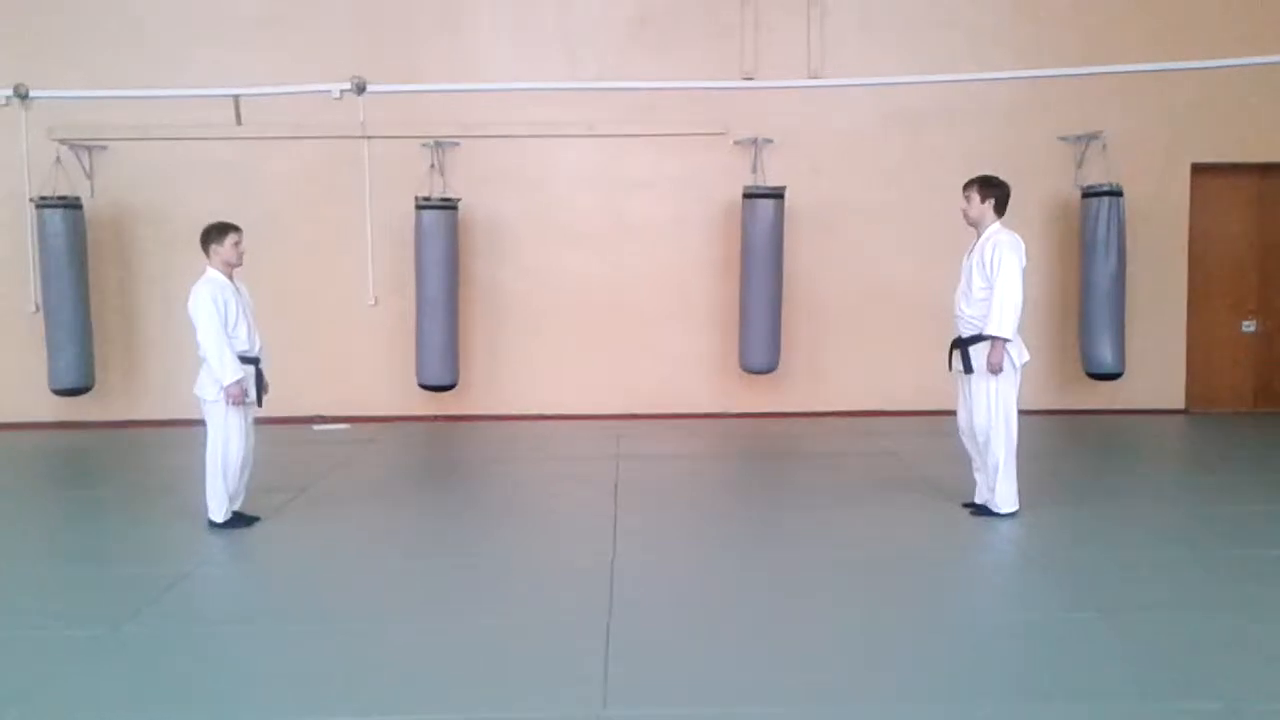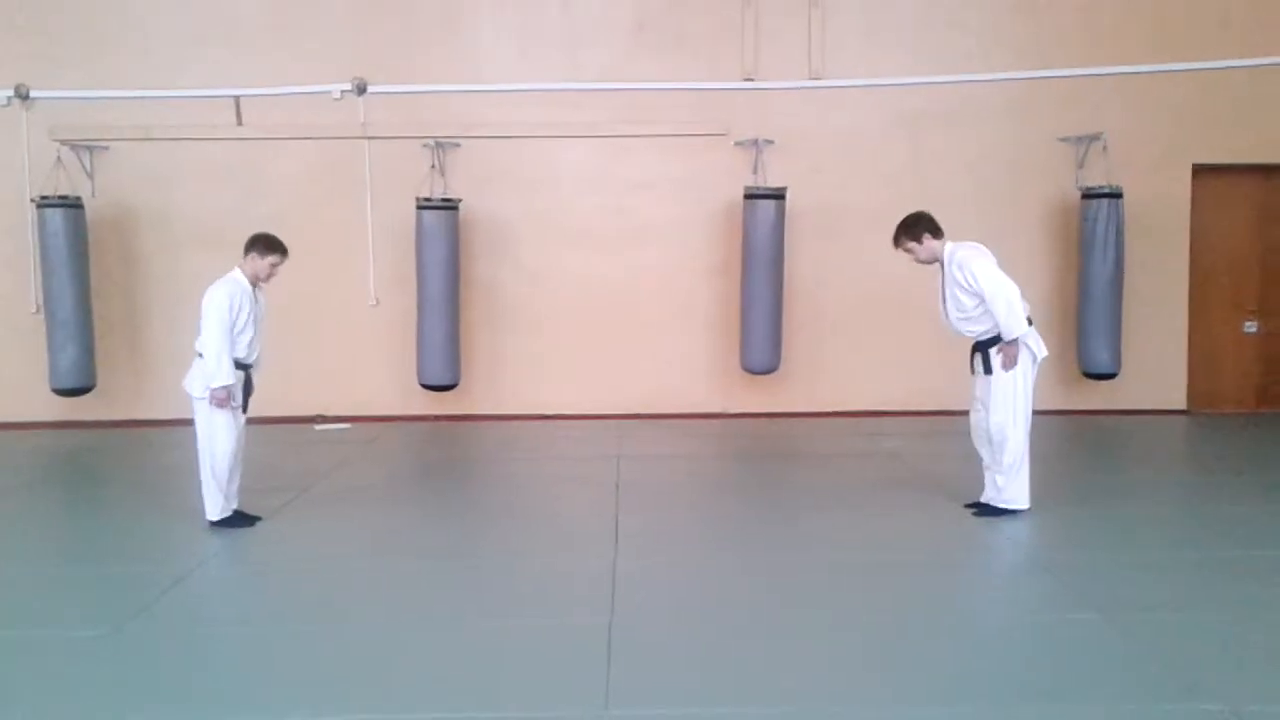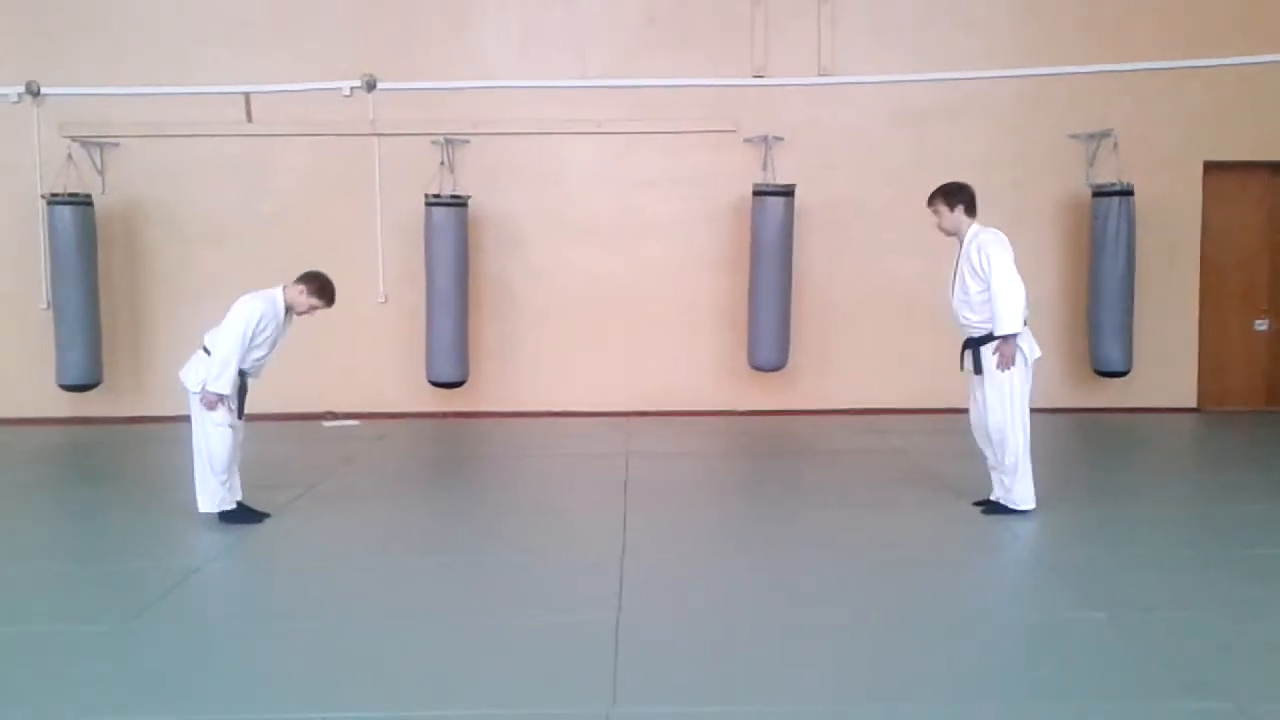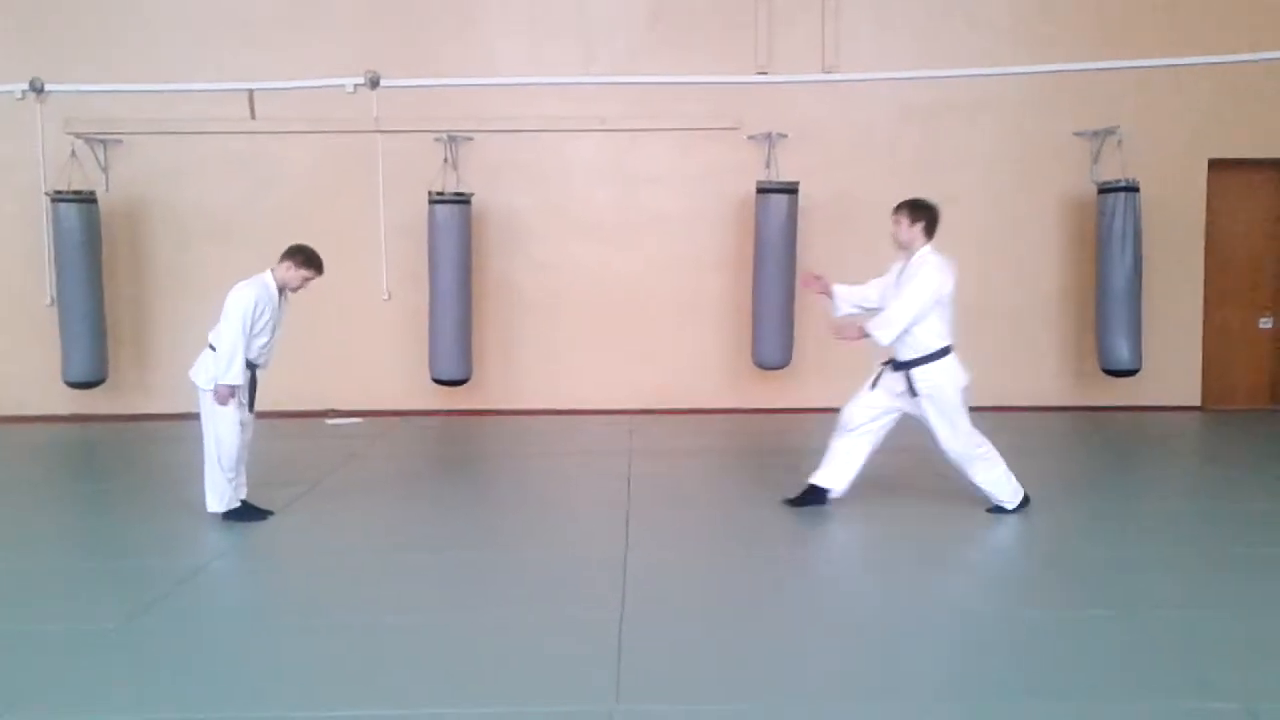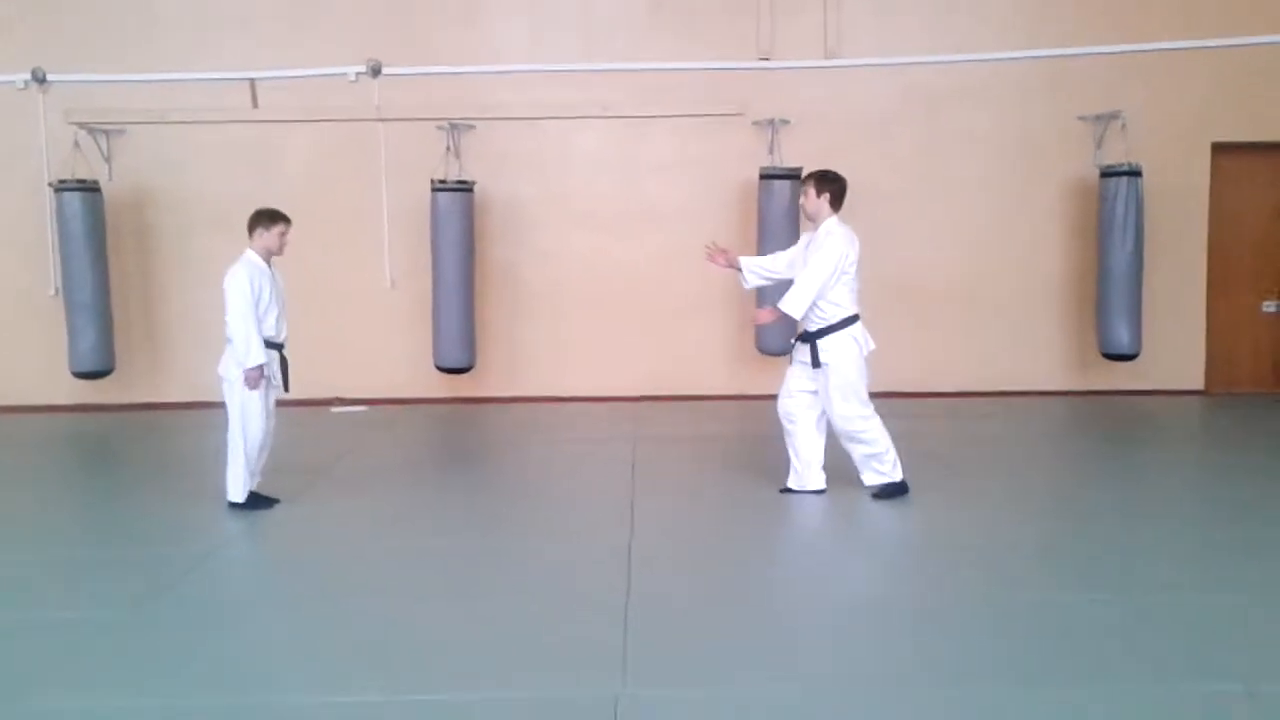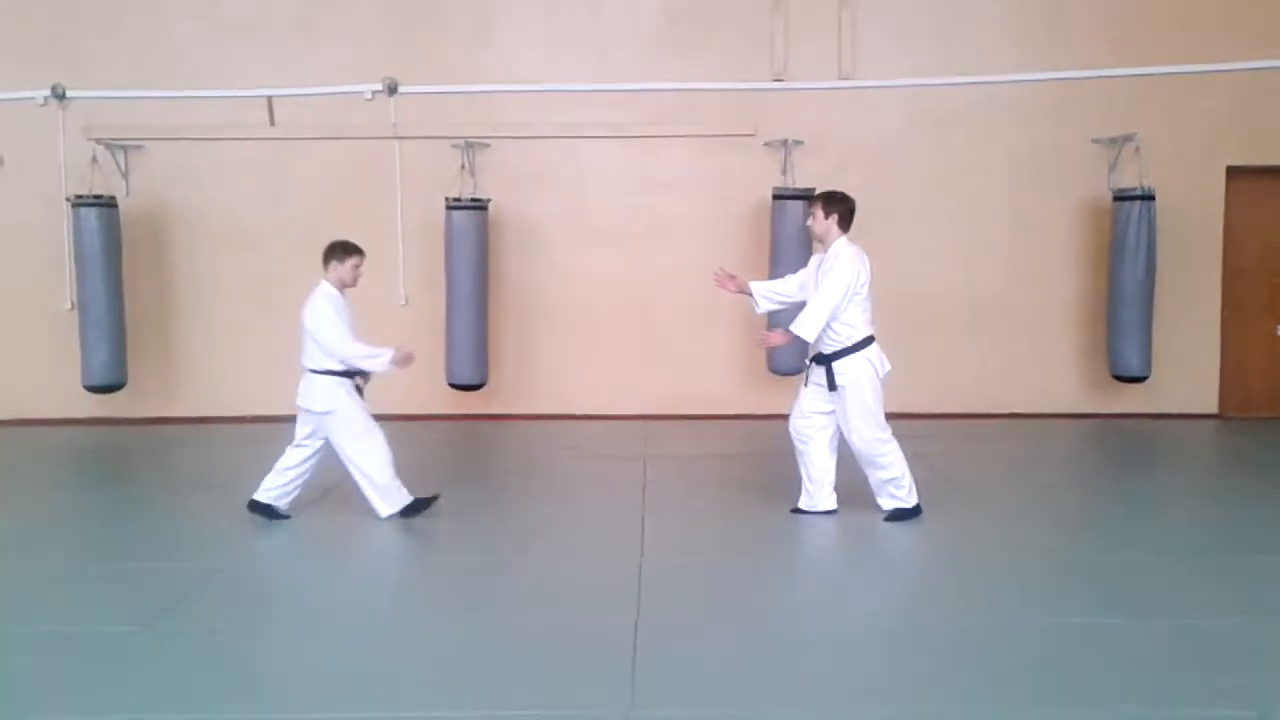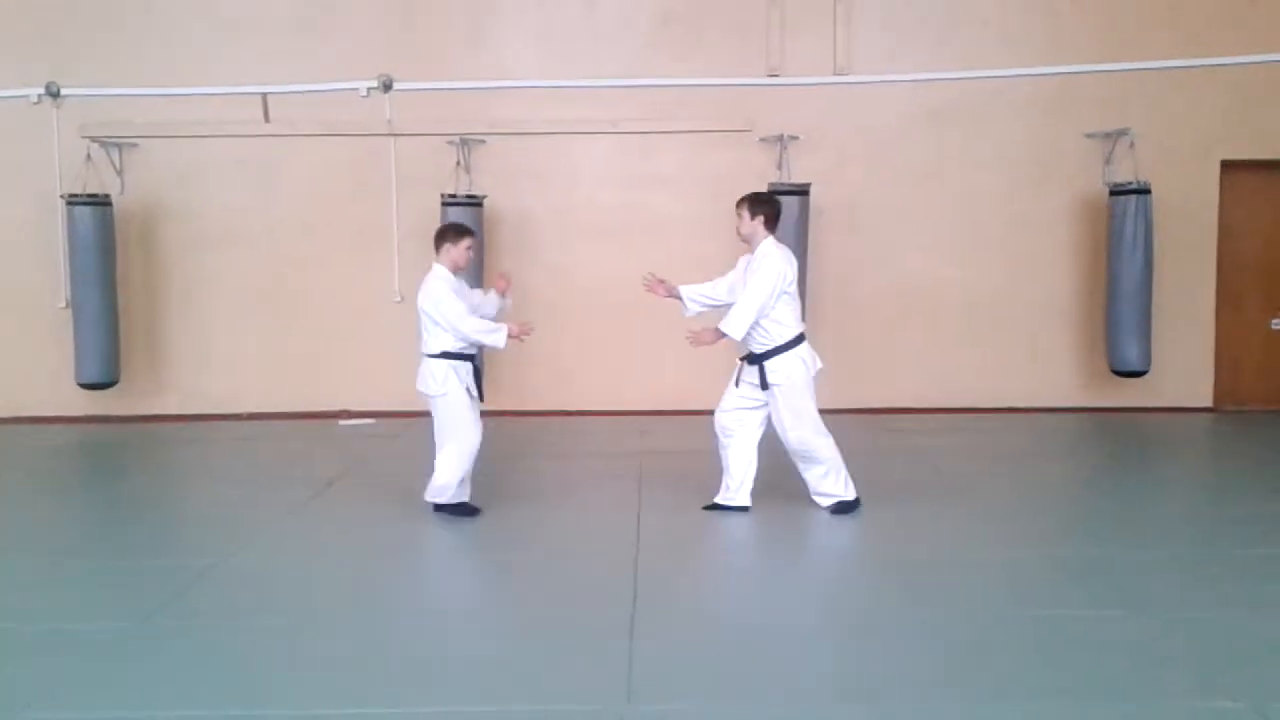
dt=0.7s
person 1, frame 1
left shoulder: (1004, 242)
right shoulder: (980, 245)
left elbow: (1008, 297)
left wrist: (998, 345)
left hip: (991, 349)
right hip: (972, 348)
left knee: (993, 426)
right knee: (971, 425)
left ankle: (1002, 501)
right ankle: (987, 494)
person 1, frame 2
left shoulder: (966, 257)
right shoulder: (950, 264)
left elbow: (1005, 295)
left wrist: (1011, 342)
right wrist: (990, 347)
left hip: (1010, 347)
right hip: (989, 349)
left knee: (1005, 424)
right knee: (983, 423)
left ankle: (1010, 498)
right ankle: (994, 493)
person 1, frame 3
left shoulder: (989, 242)
right shoulder: (968, 247)
left elbow: (1009, 290)
left wrist: (1007, 339)
left hip: (1001, 347)
right hip: (981, 347)
left knee: (1005, 423)
right knee: (984, 424)
left ankle: (1018, 499)
right ankle: (1002, 493)
person 1, frame 4
left shoulder: (936, 267)
right shoulder: (903, 267)
left elbow: (906, 309)
right elbow: (874, 294)
left wrist: (864, 331)
right wrist: (830, 290)
left hip: (933, 372)
right hip: (901, 371)
left knee: (959, 440)
right knee: (856, 417)
left ankle: (1011, 497)
right ankle: (823, 487)
person 1, frame 5
left shoulder: (839, 237)
right shoulder: (812, 239)
left elbow: (813, 281)
right elbow: (781, 264)
left wrist: (778, 312)
right wrist: (734, 263)
left hip: (839, 341)
right hip: (814, 341)
left knee: (850, 414)
right knee: (795, 406)
left ankle: (890, 478)
right ankle: (807, 480)
person 1, frame 6
left shoulder: (850, 258)
right shoulder: (822, 261)
left elbow: (825, 304)
right elbow: (792, 287)
left wrist: (789, 334)
right wrist: (744, 288)
left hip: (853, 363)
right hip: (828, 363)
left knee: (869, 437)
right knee: (807, 426)
left ankle: (904, 501)
right ankle: (818, 500)
person 1, frame 7
left shoulder: (777, 258)
right shoulder: (750, 262)
left elbow: (752, 303)
right elbow: (722, 290)
left wrist: (717, 333)
right wrist: (673, 292)
left hip: (785, 362)
right hip: (758, 363)
left knee: (802, 434)
right knee: (732, 421)
left ankle: (841, 495)
right ankle: (734, 496)
person 2, frame 1
left shoulder: (237, 287)
right shoulder: (207, 291)
right elbow: (214, 341)
left wrist: (257, 373)
right wrist: (232, 380)
left hip: (244, 376)
right hip: (224, 381)
left knee: (242, 447)
right knee: (227, 448)
left ankle: (231, 507)
right ankle: (219, 513)
person 2, frame 2
left shoulder: (254, 293)
right shoulder: (224, 292)
right elbow: (215, 342)
left wrist: (246, 378)
right wrist: (220, 385)
left hip: (236, 378)
right hip: (216, 381)
left knee: (233, 446)
right knee: (219, 447)
left ankle: (228, 506)
right ankle: (218, 512)
person 2, frame 3
left shoulder: (284, 312)
right shoulder: (258, 307)
right elbow: (228, 348)
left wrist: (229, 386)
right wrist: (214, 388)
left hip: (231, 377)
right hip: (210, 376)
left knee: (231, 440)
right knee: (217, 441)
left ankle: (231, 500)
right ankle: (223, 506)
person 2, frame 4
left shoulder: (279, 296)
right shoulder: (250, 293)
right elbow: (231, 340)
right wrist: (225, 382)
left hip: (241, 374)
right hip: (219, 374)
left knee: (239, 438)
right knee: (226, 439)
left ankle: (236, 498)
right ankle: (226, 504)
person 2, frame 5
left shoulder: (268, 271)
right shoulder: (243, 272)
right elbow: (242, 323)
right wrist: (253, 364)
left hip: (266, 361)
right hip: (249, 364)
left knee: (261, 429)
right knee: (248, 430)
left ankle: (246, 488)
right ankle: (238, 494)
person 2, frame 6
left shoulder: (332, 300)
right shoulder: (322, 304)
right elbow: (345, 348)
left wrist: (359, 372)
right wrist: (389, 357)
left hip: (325, 388)
right hip: (330, 390)
left knee: (305, 448)
right knee: (368, 444)
left ankle: (266, 499)
right ankle: (396, 503)
person 2, frame 7
left shoulder: (453, 283)
right shoulder: (436, 285)
left elbow: (480, 309)
right elbow: (466, 324)
left wrist: (497, 296)
right wrist: (505, 331)
left hip: (458, 371)
right hip: (445, 372)
left knee: (459, 436)
right knee: (465, 436)
left ankle: (451, 496)
right ankle: (442, 497)
